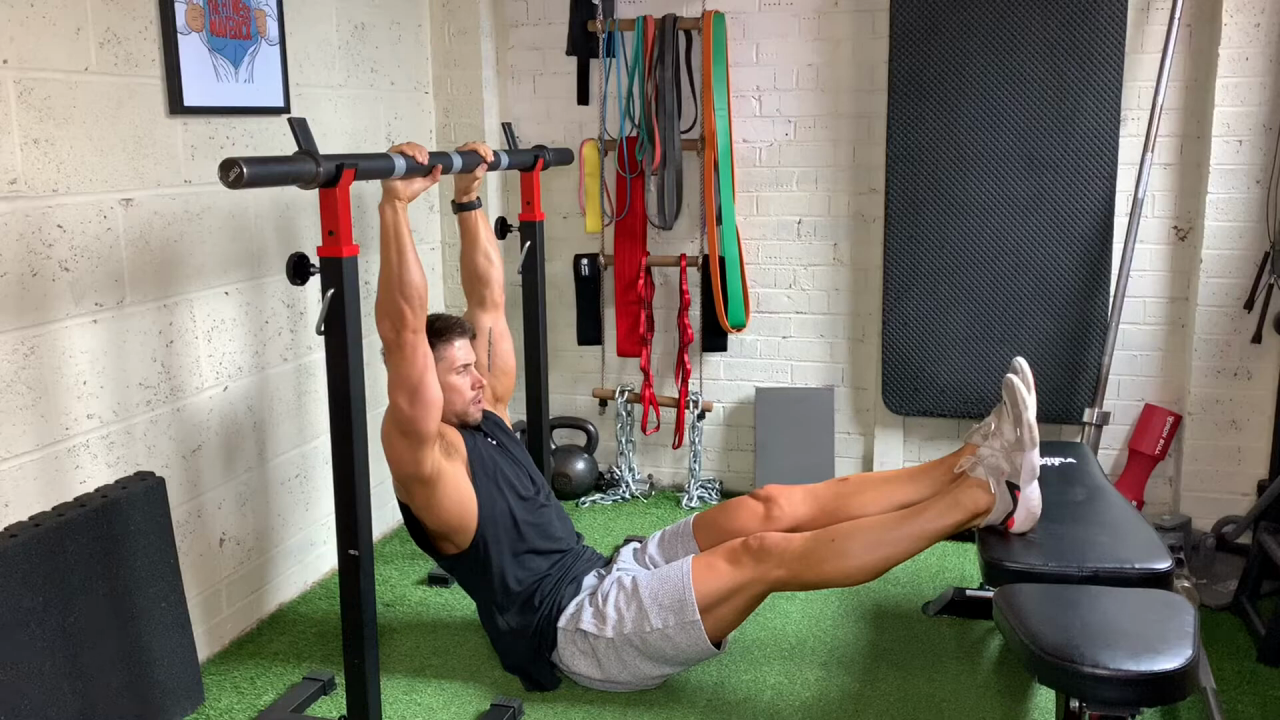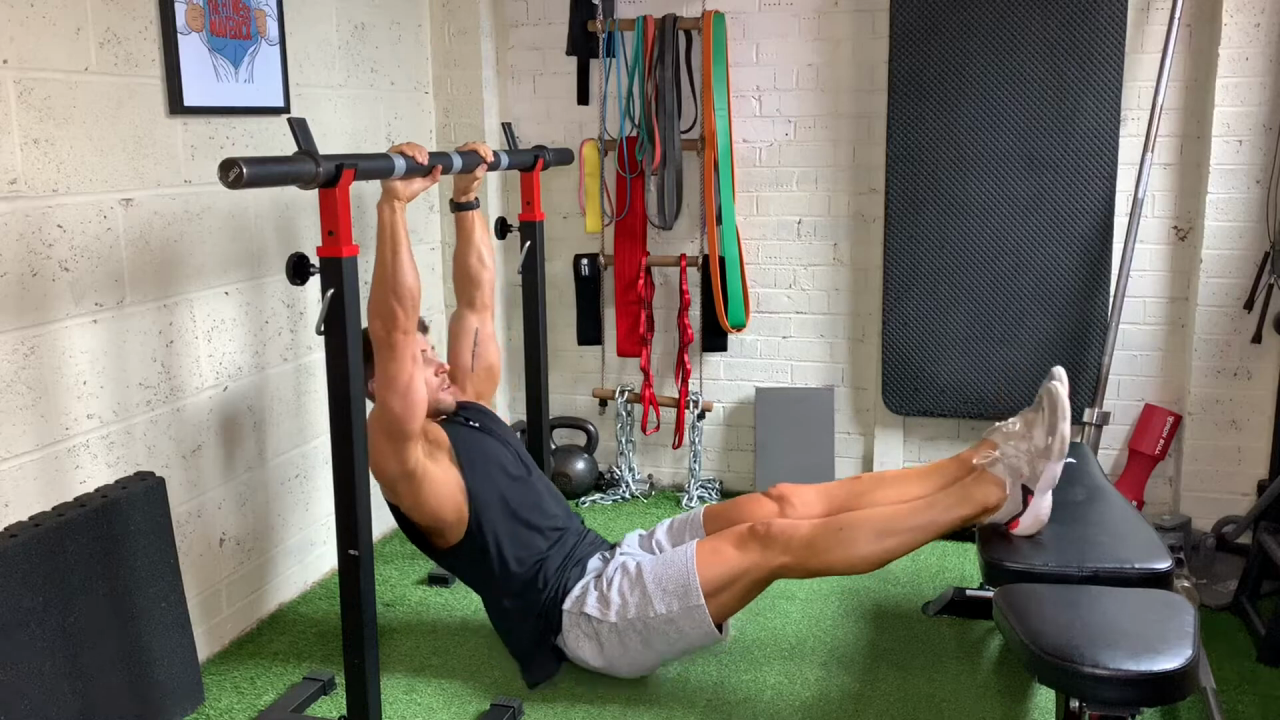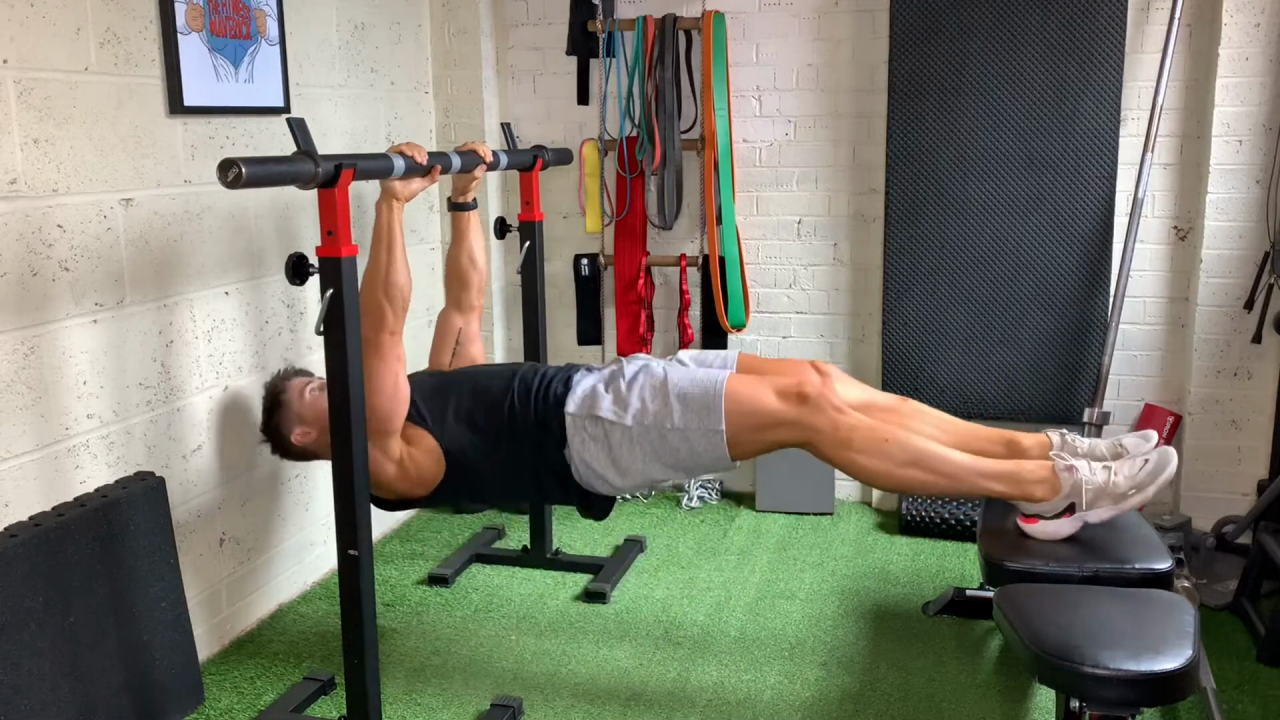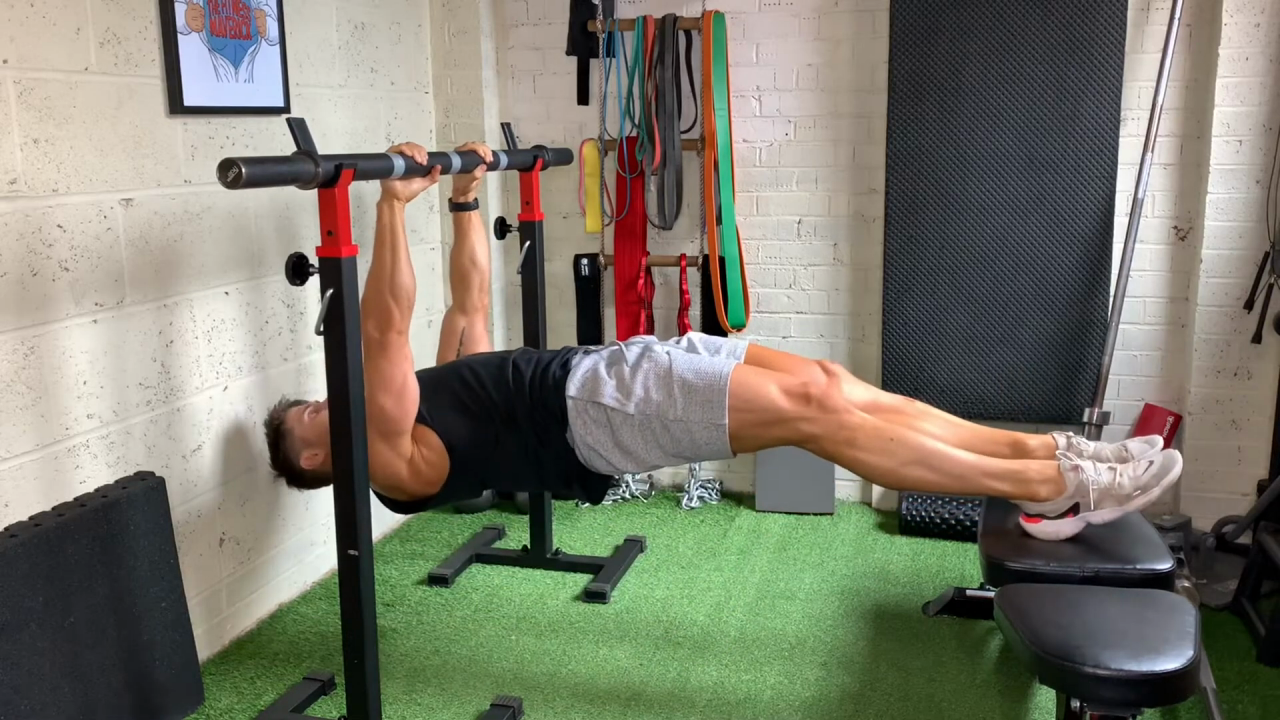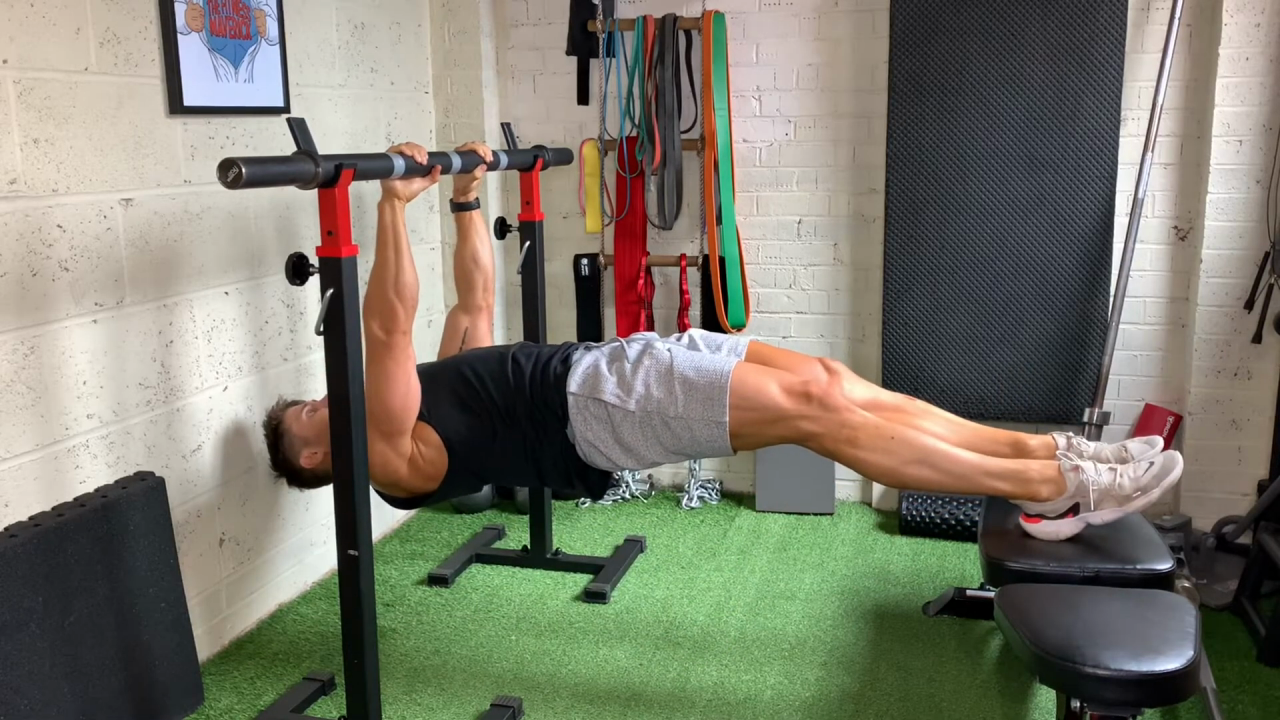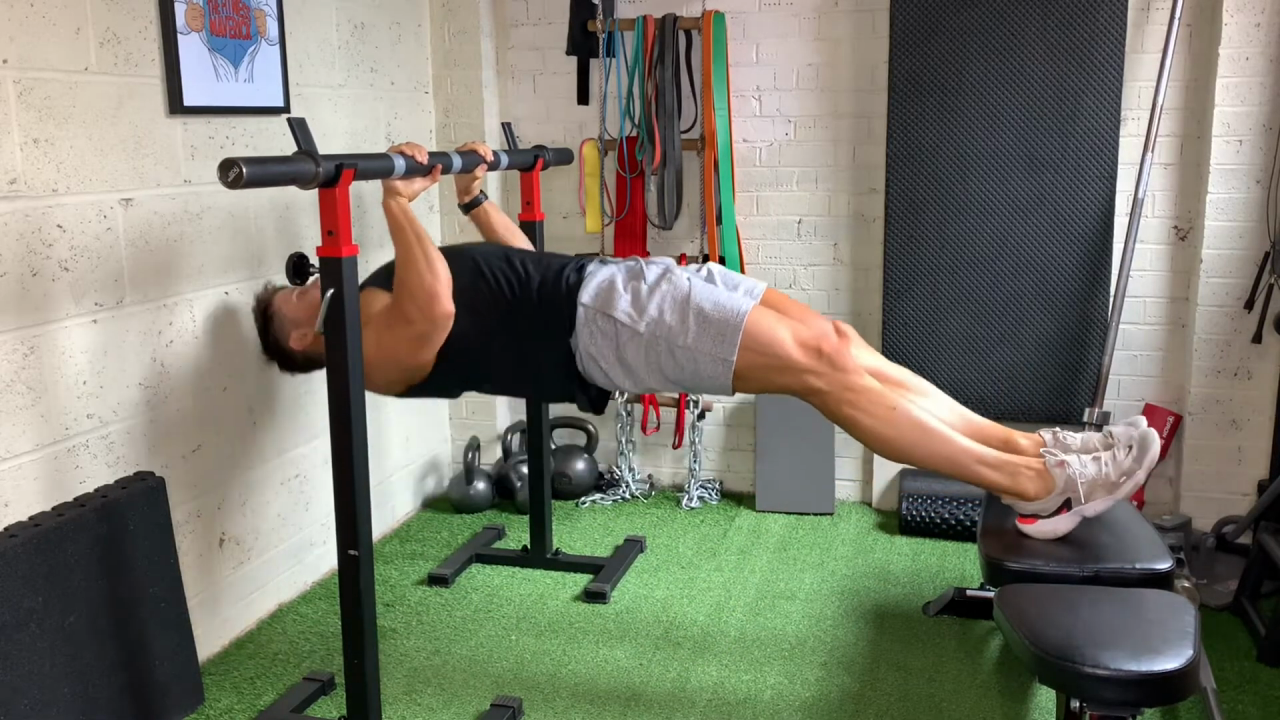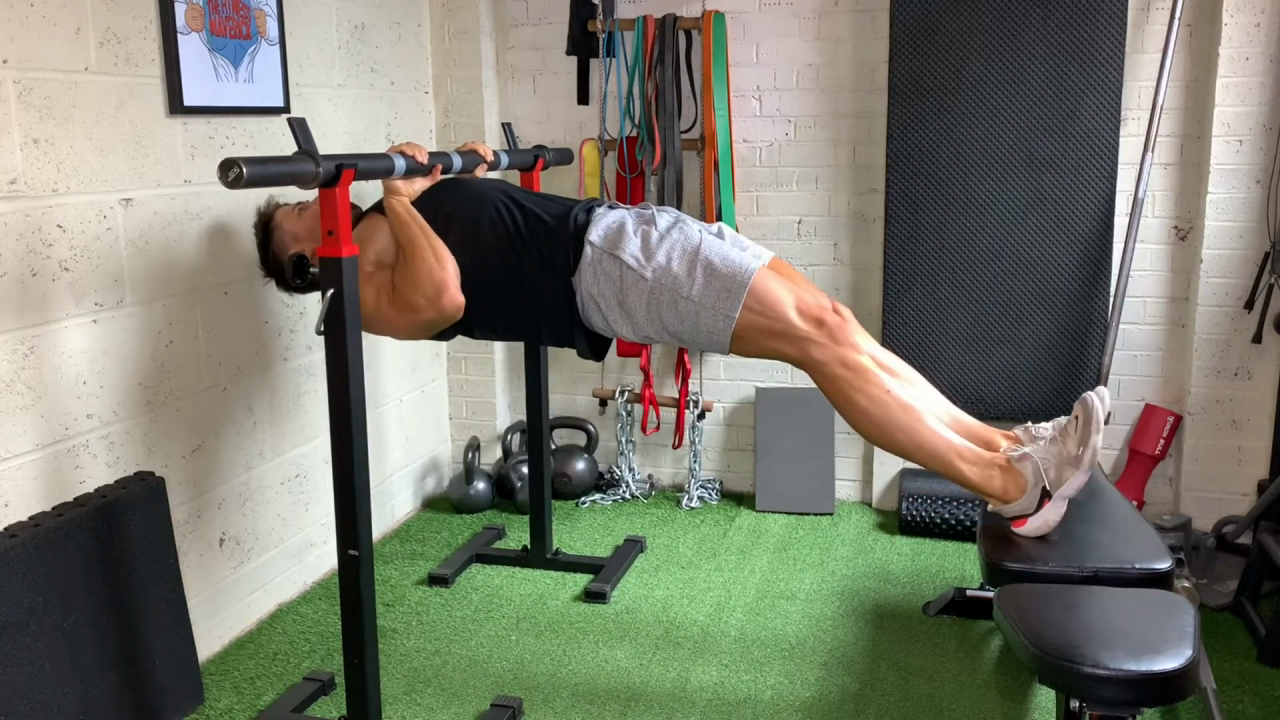
dt=0.7s
person 1, frame 1
left shoulder: (484, 416)
right shoulder: (423, 454)
left elbow: (487, 307)
right elbow: (402, 334)
left wrist: (468, 198)
right wrist: (395, 204)
left hip: (602, 581)
right hip: (577, 630)
left knee: (769, 508)
right knee: (765, 553)
left ankle: (972, 464)
right ankle: (987, 494)
person 1, frame 2
left shoulder: (465, 409)
right shoulder: (408, 454)
left elbow: (476, 310)
right elbow: (390, 332)
left wrist: (466, 199)
right wrist: (393, 205)
left hip: (608, 569)
right hip: (583, 614)
left knee: (778, 504)
right knee: (770, 540)
left ankle: (989, 462)
right ankle: (1001, 491)
person 1, frame 3
left shoulder: (430, 394)
right shoulder: (386, 458)
left elbow: (463, 307)
right elbow: (380, 329)
left wrist: (465, 197)
right wrist: (390, 205)
left hip: (610, 392)
right hip: (596, 423)
left knee: (823, 383)
right knee: (807, 409)
left ankle: (1040, 450)
right ankle: (1053, 487)
person 1, frame 4
left shoulder: (437, 397)
right shoulder: (395, 458)
left elbow: (470, 303)
right elbow: (383, 327)
left wrist: (465, 199)
right wrist: (392, 204)
left hip: (607, 371)
right hip: (596, 406)
left knee: (825, 384)
right knee: (810, 408)
left ankle: (1045, 452)
right ankle: (1054, 487)
person 1, frame 5
left shoulder: (434, 389)
right shoulder: (392, 454)
left elbow: (474, 301)
right elbow: (387, 324)
left wrist: (467, 198)
right wrist: (393, 203)
left hip: (612, 365)
right hip: (597, 404)
left knee: (828, 381)
right knee: (812, 406)
left ankle: (1044, 451)
right ankle: (1055, 487)
person 1, frame 6
left shoulder: (383, 306)
right shoulder: (376, 349)
left elbow: (520, 261)
right elbow: (435, 309)
left wrist: (473, 196)
right wrist: (397, 205)
left hip: (611, 284)
right hip: (599, 323)
left knee: (834, 346)
right knee: (820, 365)
left ankle: (1028, 447)
right ankle: (1040, 485)
person 1, frame 7
left shoulder: (392, 231)
right shoulder: (372, 293)
right elbow: (444, 296)
left wrist: (469, 178)
right wrist: (394, 201)
left hip: (621, 231)
right hip: (604, 270)
left knee: (829, 326)
right knee: (818, 335)
left ankle: (1004, 443)
right ankle: (1013, 485)
